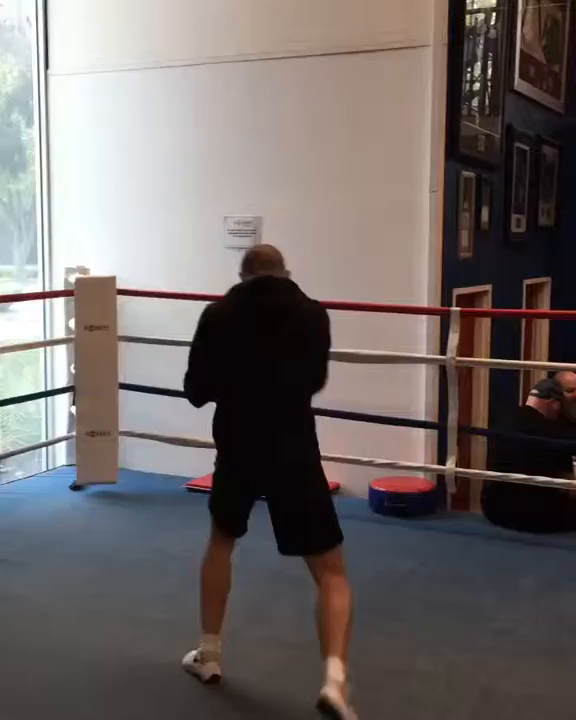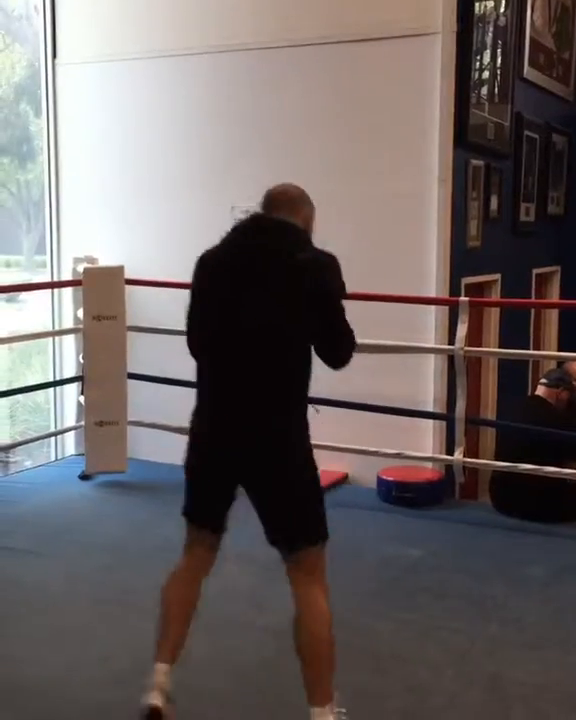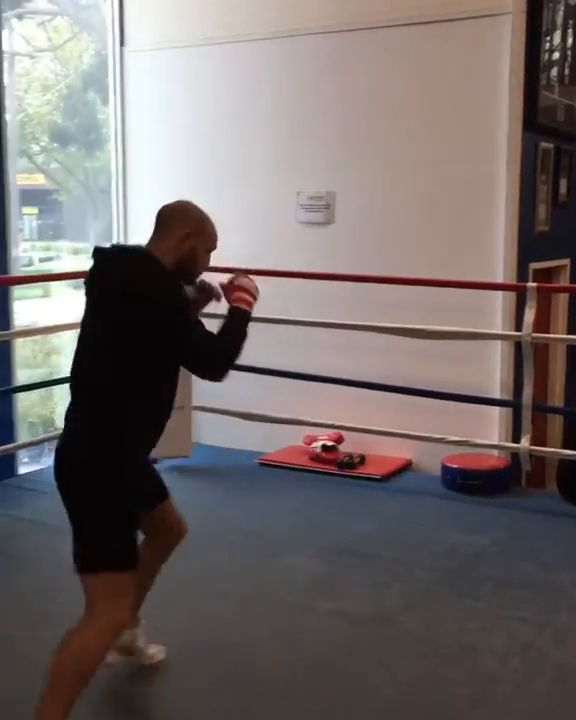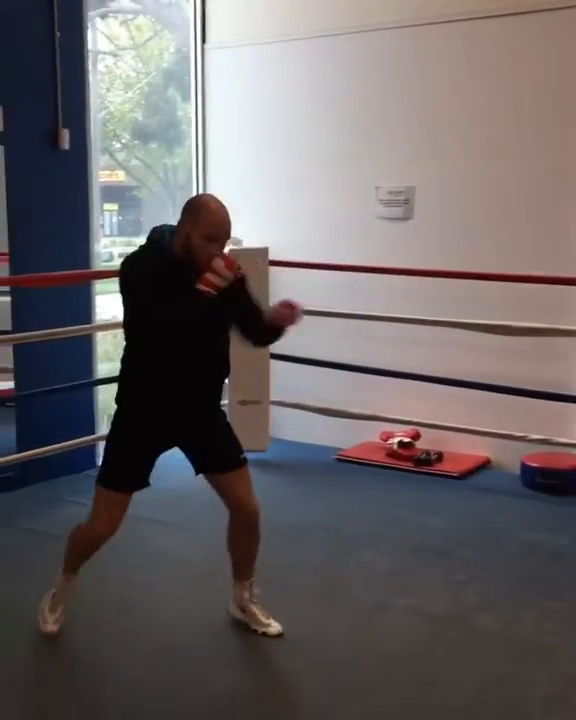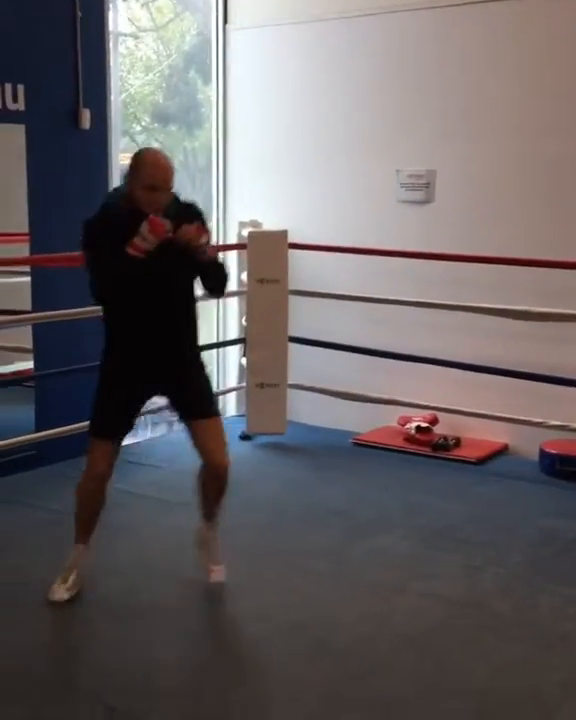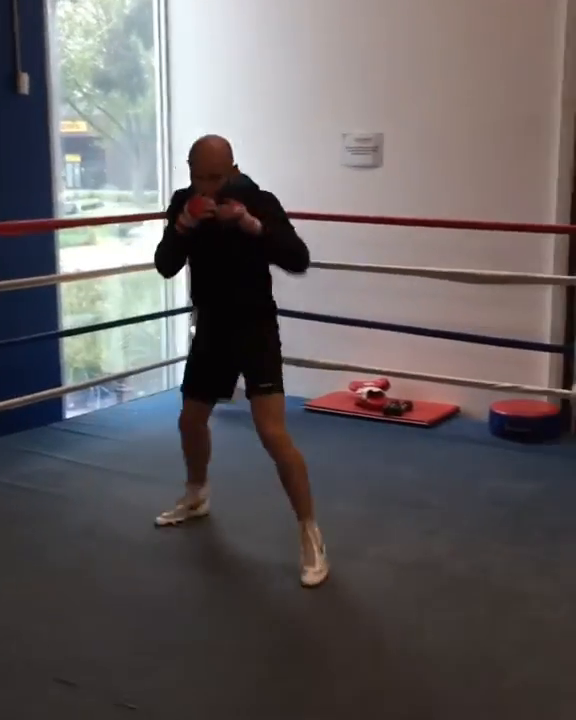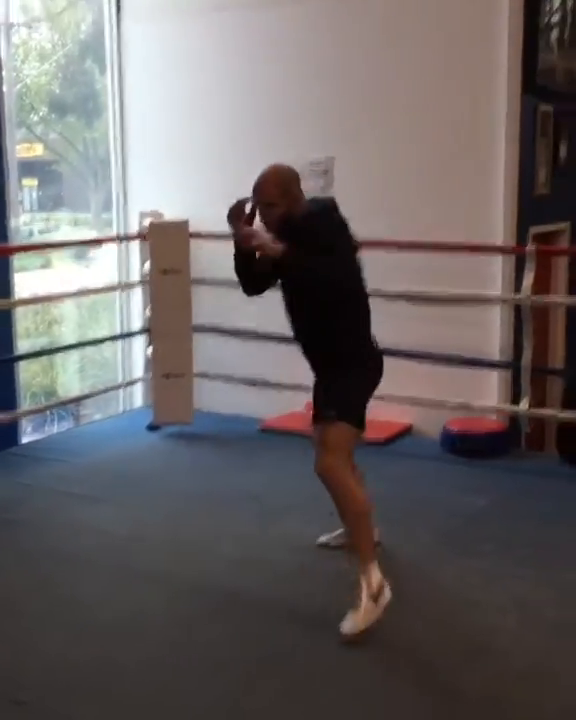
dt=0.7s
person 1, frame 1
left shoulder: (218, 315)
right shoulder: (311, 315)
left elbow: (197, 390)
left hip: (236, 453)
right hip: (294, 455)
left knee: (221, 540)
right knee: (333, 576)
left ankle: (209, 653)
right ankle: (334, 680)
person 1, frame 2
left shoulder: (212, 261)
right shoulder: (315, 266)
right elbow: (338, 353)
left hip: (212, 429)
right hip: (278, 436)
left knee: (195, 558)
right knee: (309, 579)
person 1, frame 3
left shoulder: (123, 276)
right shoulder: (150, 289)
right elbow: (211, 362)
left wrist: (205, 295)
right wrist: (240, 312)
left hip: (119, 448)
right hip: (97, 458)
left knee: (168, 531)
right knee: (106, 610)
left ankle: (123, 635)
person 1, frame 4
left shoulder: (223, 270)
right shoulder: (141, 269)
left elbow: (254, 334)
right elbow: (153, 338)
left wrist: (275, 321)
right wrist: (199, 295)
left hip: (200, 406)
right hip: (141, 406)
left knee: (247, 509)
right knee: (102, 525)
left ankle: (243, 600)
right ankle: (62, 589)
person 1, frame 5
left shoulder: (185, 217)
right shoulder: (101, 225)
left elbow: (216, 287)
right elbow: (104, 294)
left wrist: (204, 253)
right wrist: (133, 252)
left hip: (179, 357)
right hip: (123, 360)
left knee: (217, 461)
right knee: (98, 468)
left ankle: (208, 533)
right ankle: (78, 559)
person 1, frame 6
left shoulder: (259, 203)
right shoulder: (184, 202)
left elbow: (298, 260)
right elbow: (166, 267)
left wrist: (252, 225)
right wrist: (180, 230)
left hip: (257, 330)
right hip: (211, 330)
left knee: (273, 435)
right knee: (190, 422)
left ankle: (311, 537)
right ankle: (195, 496)
person 1, frame 7
left shoulder: (325, 229)
right shoulder: (283, 231)
left elbow: (331, 281)
right elbow: (252, 285)
left wrist: (272, 248)
right wrist: (243, 243)
left hip: (351, 361)
right hip: (333, 362)
left knee: (330, 465)
right knee: (330, 449)
left ankle: (372, 582)
right ankle: (357, 527)
